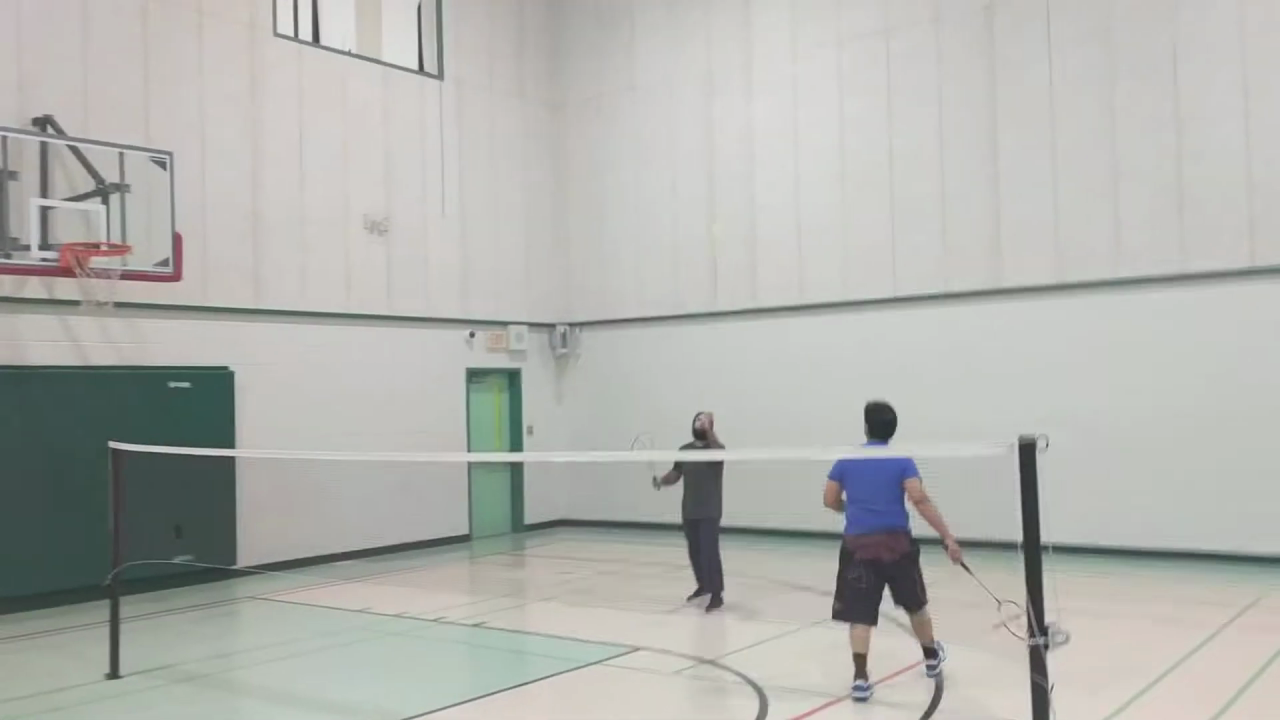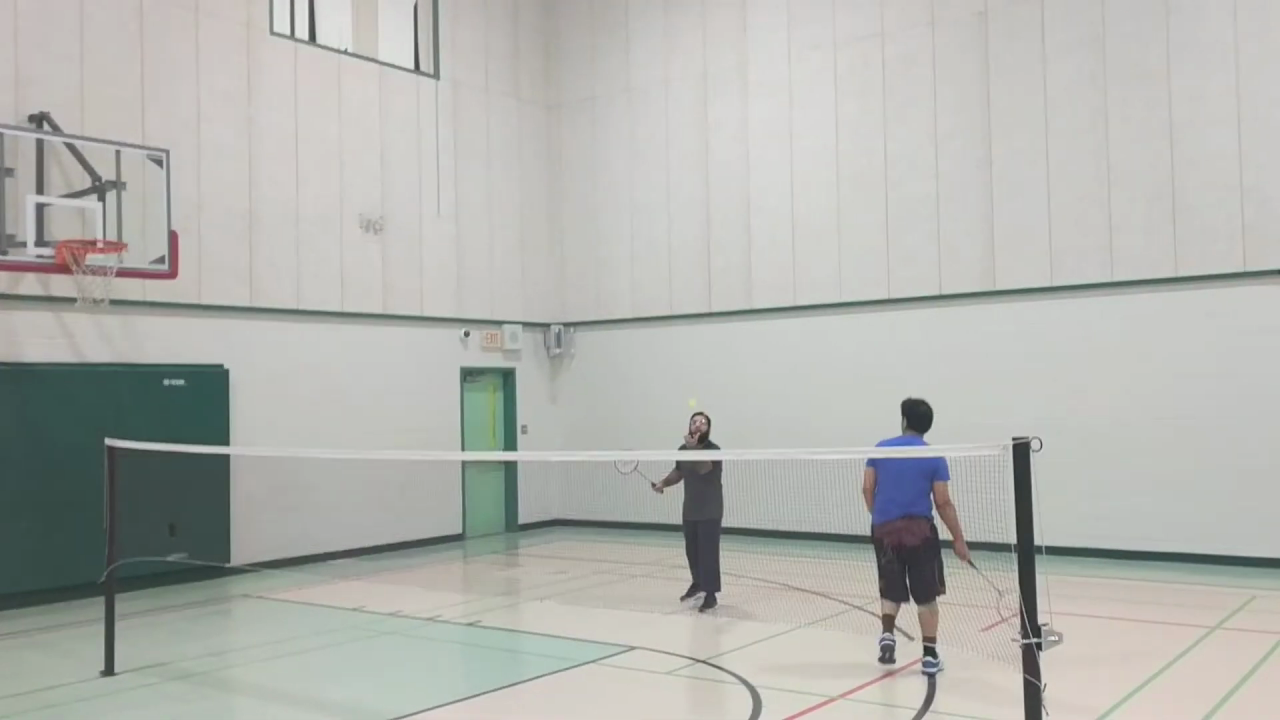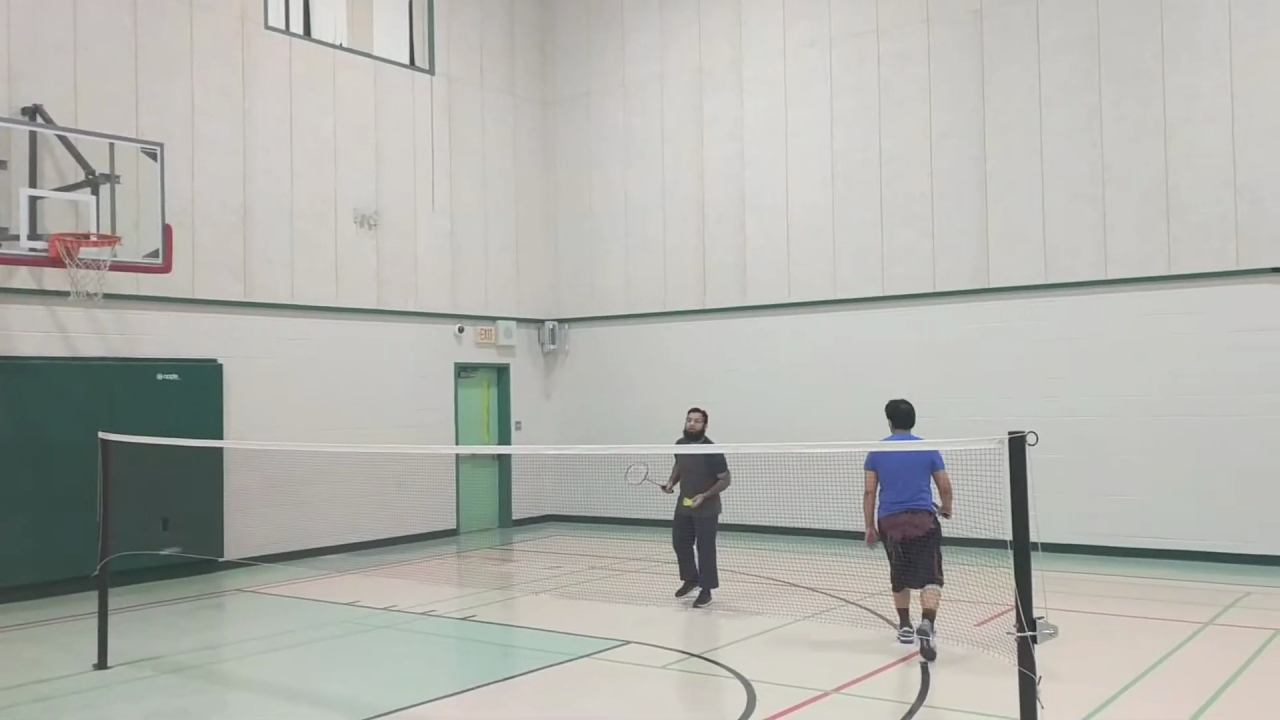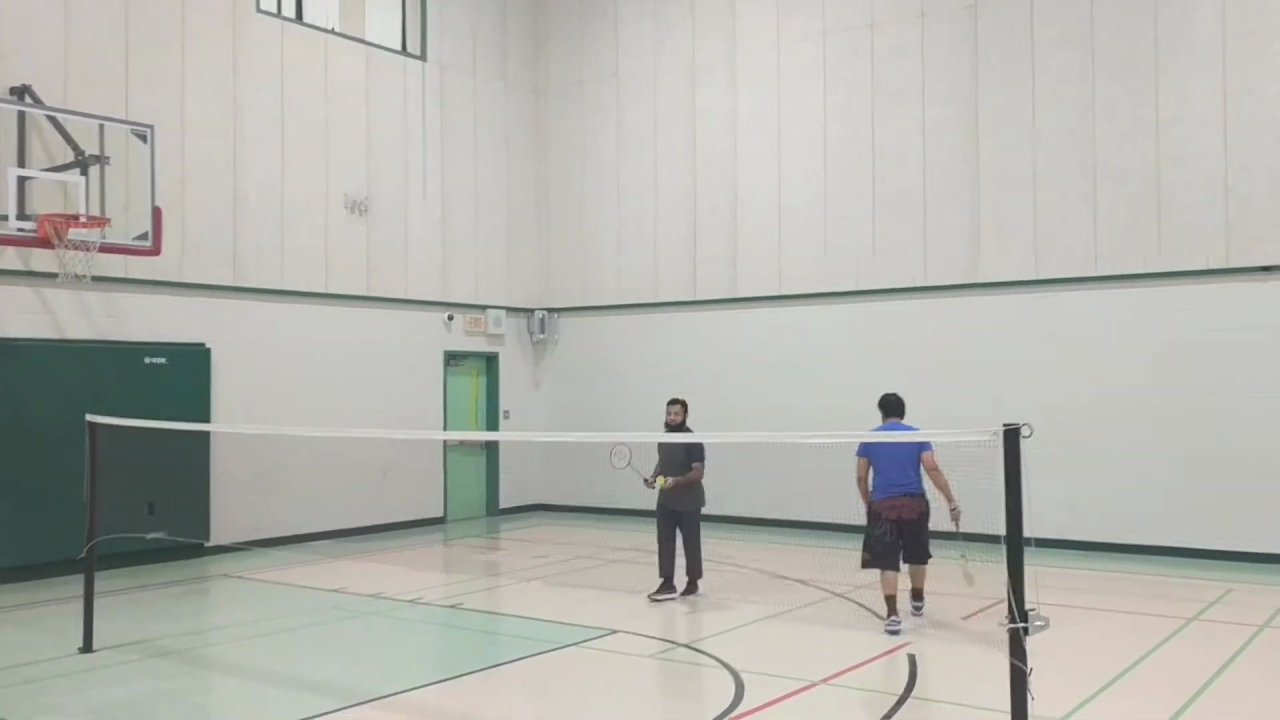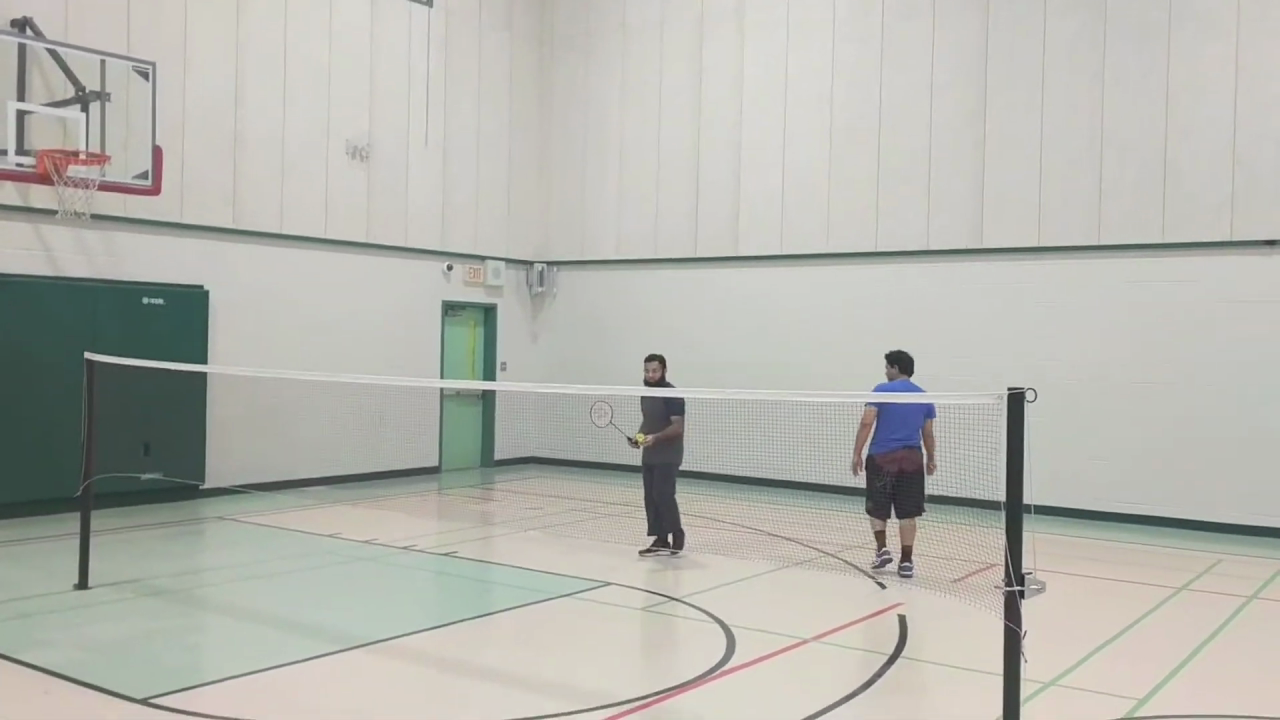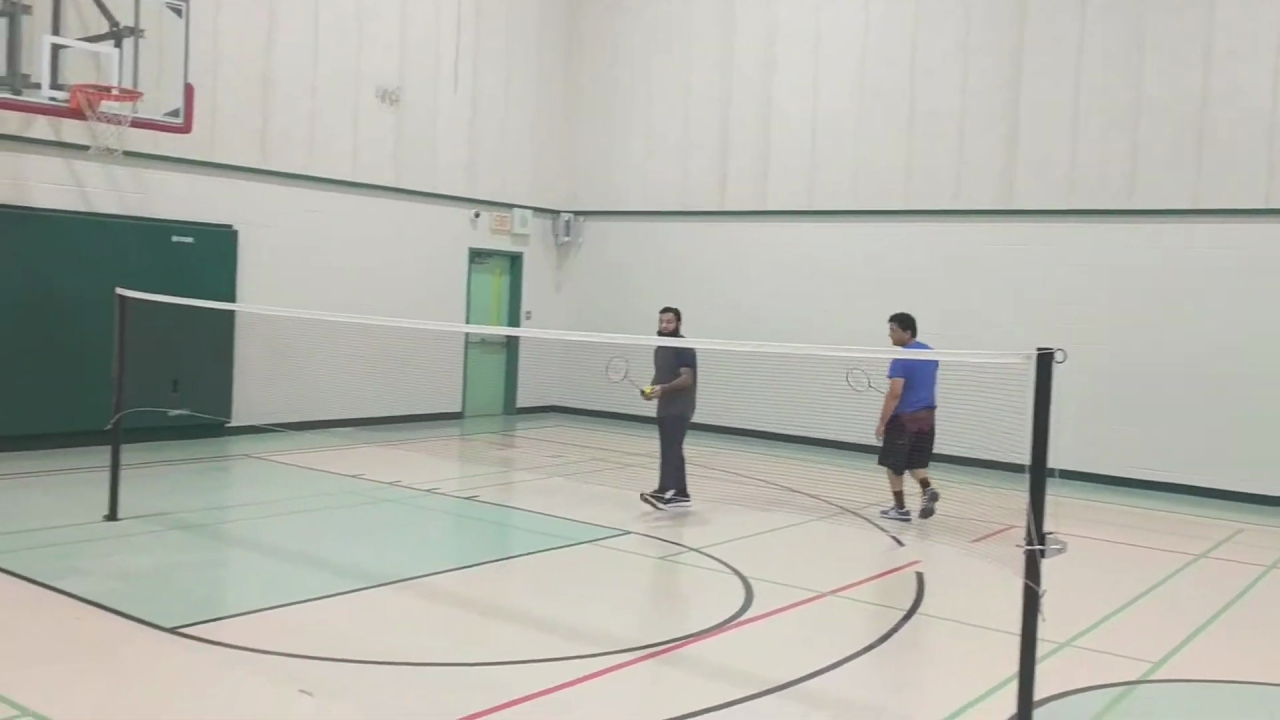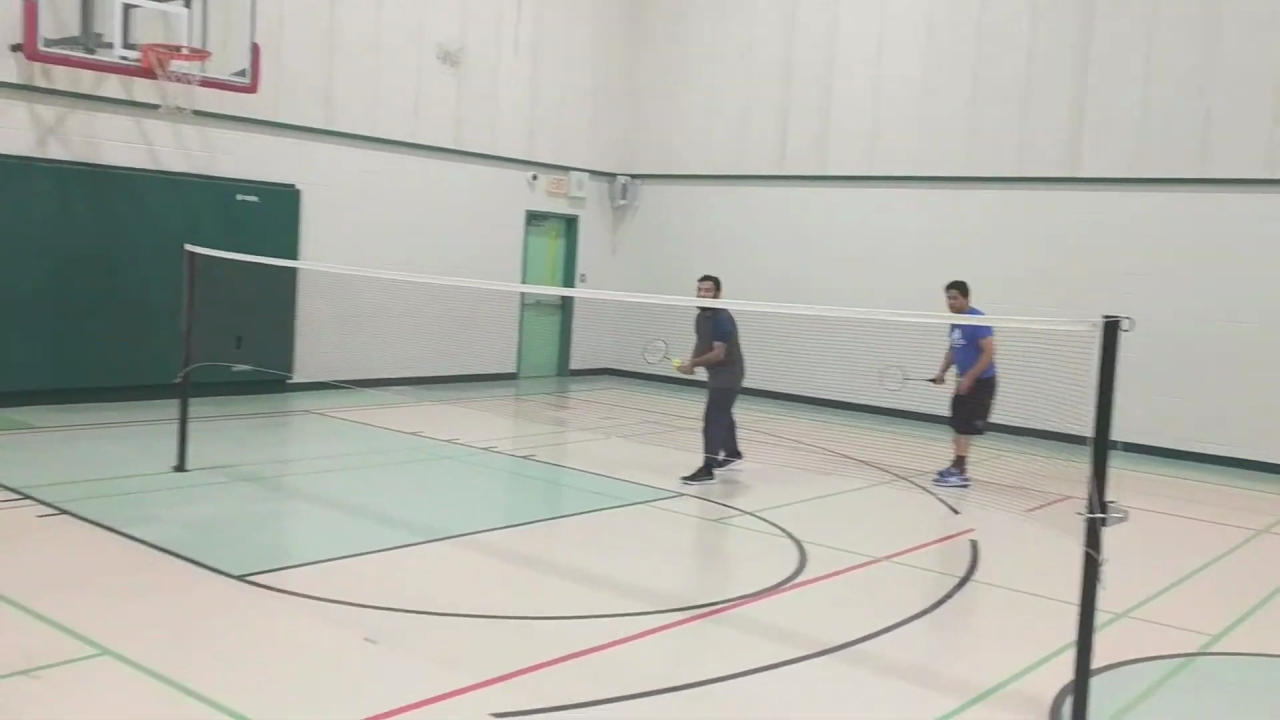
dt=0.4s
person 1, frame 1
left shoulder: (846, 460)
right shoulder: (902, 461)
left elbow: (830, 501)
right elbow: (920, 501)
right wrist: (949, 539)
left hip: (858, 543)
right hip: (897, 541)
left knee: (860, 615)
right knee: (915, 604)
left ankle: (861, 678)
right ankle: (931, 658)
person 1, frame 2
left shoulder: (881, 449)
right shoulder: (934, 458)
left elbow: (868, 489)
right elbow: (943, 503)
right wrist: (959, 540)
left hip: (884, 529)
right hip: (919, 529)
left knee: (891, 591)
right knee: (926, 595)
left ankle: (887, 634)
right ankle: (930, 656)
person 1, frame 3
left shoulder: (876, 452)
right shoulder: (928, 450)
left elbow: (869, 492)
right elbow: (945, 489)
left wrist: (869, 526)
right wrist: (946, 508)
left hip: (890, 521)
right hip: (922, 521)
left knee: (899, 577)
right knee: (929, 580)
left ankle: (905, 627)
right ankle: (926, 625)
person 1, frame 4
left shoulder: (869, 439)
left elbow: (861, 477)
right elbow: (933, 469)
left wrist: (868, 503)
right wrist: (951, 501)
left hip: (883, 506)
right hip: (914, 503)
left knee: (887, 563)
right knee: (917, 558)
left ankle: (892, 616)
right ankle: (917, 602)
person 1, frame 5
left shoulder: (882, 390)
left elbow: (866, 424)
right elbow: (928, 434)
left wrist: (857, 455)
right wrist: (930, 459)
left hip: (881, 457)
right hip: (912, 458)
left knee: (878, 509)
right knee: (908, 513)
left ankle: (882, 550)
right ankle: (906, 562)
person 1, frame 6
left shoulder: (901, 359)
right shoulder: (930, 353)
left elbow: (894, 394)
left wrist: (882, 422)
left hip: (904, 418)
right hip: (927, 416)
left knee: (893, 463)
right knee: (917, 463)
left ankle: (901, 508)
right ankle: (928, 490)
person 1, frame 7
right shoulder: (957, 322)
left elbow: (989, 352)
right elbow: (954, 350)
left wrist: (968, 378)
right wrist: (942, 371)
left hip: (980, 382)
right hip: (967, 380)
left knee: (965, 426)
right knee: (960, 424)
left ankle: (960, 473)
right ankle: (958, 466)
person 2, frame 1
left shoulder: (715, 447)
right shoulder: (684, 450)
left elbow: (719, 453)
right elbow: (675, 474)
left wrist: (710, 430)
right wrist: (662, 480)
left hip: (709, 511)
right hip: (689, 510)
left knee: (710, 550)
right knee: (695, 549)
left ankle: (716, 594)
right ankle: (704, 585)
person 2, frame 2
left shoulder: (713, 450)
right shoulder: (683, 450)
left elbow: (703, 469)
right elbow: (678, 472)
left wrist: (693, 448)
right wrist: (663, 483)
left hip: (710, 512)
right hip: (690, 510)
left knee: (708, 552)
right knee: (691, 550)
left ankle: (710, 594)
right ankle: (698, 583)
person 2, frame 3
left shoulder: (712, 451)
right shoulder: (680, 444)
left elbow: (725, 480)
left wrist: (705, 495)
right wrist: (672, 482)
left hip: (706, 509)
right hip: (683, 506)
left knee: (705, 549)
right knee: (680, 544)
left ankle: (706, 590)
right ankle: (691, 579)
person 2, frame 4
left shoulder: (692, 441)
left elbow: (698, 473)
left wrist: (676, 480)
right wrist: (654, 477)
left hip: (689, 501)
right hip: (666, 500)
left knee: (691, 542)
right knee: (665, 540)
left ankle: (693, 581)
right ankle: (668, 584)
person 2, frame 5
left shoulder: (672, 395)
right shoulder: (645, 395)
left elbow: (678, 427)
left wrist: (656, 437)
right wrist: (639, 437)
left hip: (668, 456)
right hip: (649, 456)
left knee: (663, 495)
right knee: (651, 498)
left ankle: (677, 534)
right ankle: (661, 540)
person 2, frame 6
left shoulder: (684, 348)
right shoulder: (660, 349)
left elbow: (686, 378)
left wrist: (664, 388)
right wrist: (652, 389)
left hip: (680, 408)
right hip: (664, 407)
left knee: (670, 449)
right knee: (670, 450)
left ankle: (663, 493)
right ankle: (680, 493)
person 2, frame 7
left shoulder: (722, 318)
right shoulder: (701, 317)
left elbow: (719, 353)
left wrist: (694, 363)
right wrist: (691, 362)
left hip: (728, 374)
right hip: (717, 374)
left knee: (714, 418)
right knee: (722, 415)
left ankle: (707, 469)
right ankle: (732, 453)
